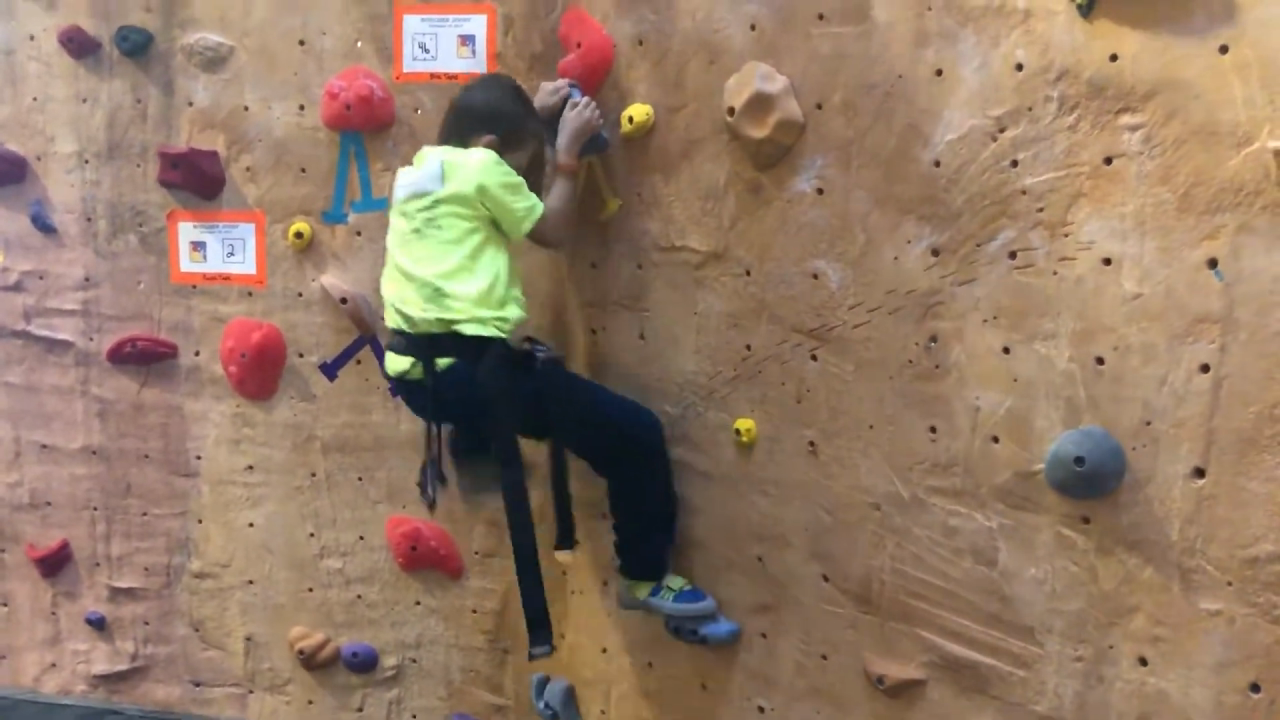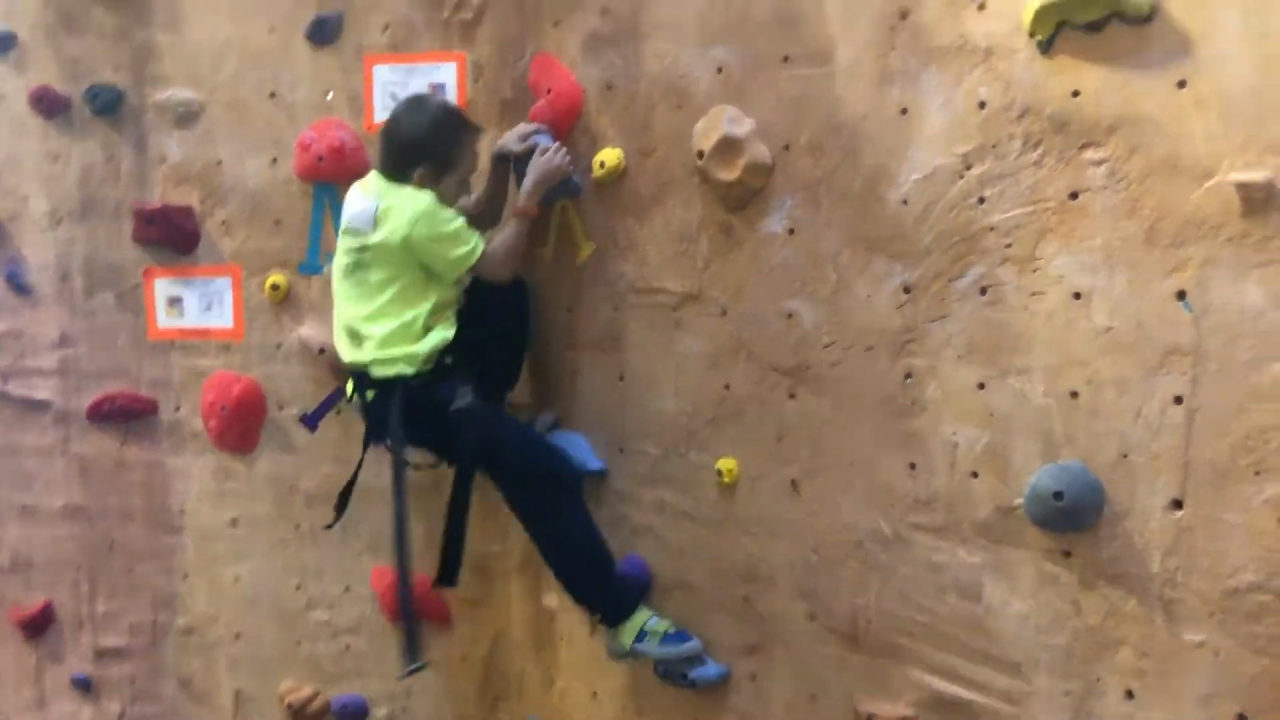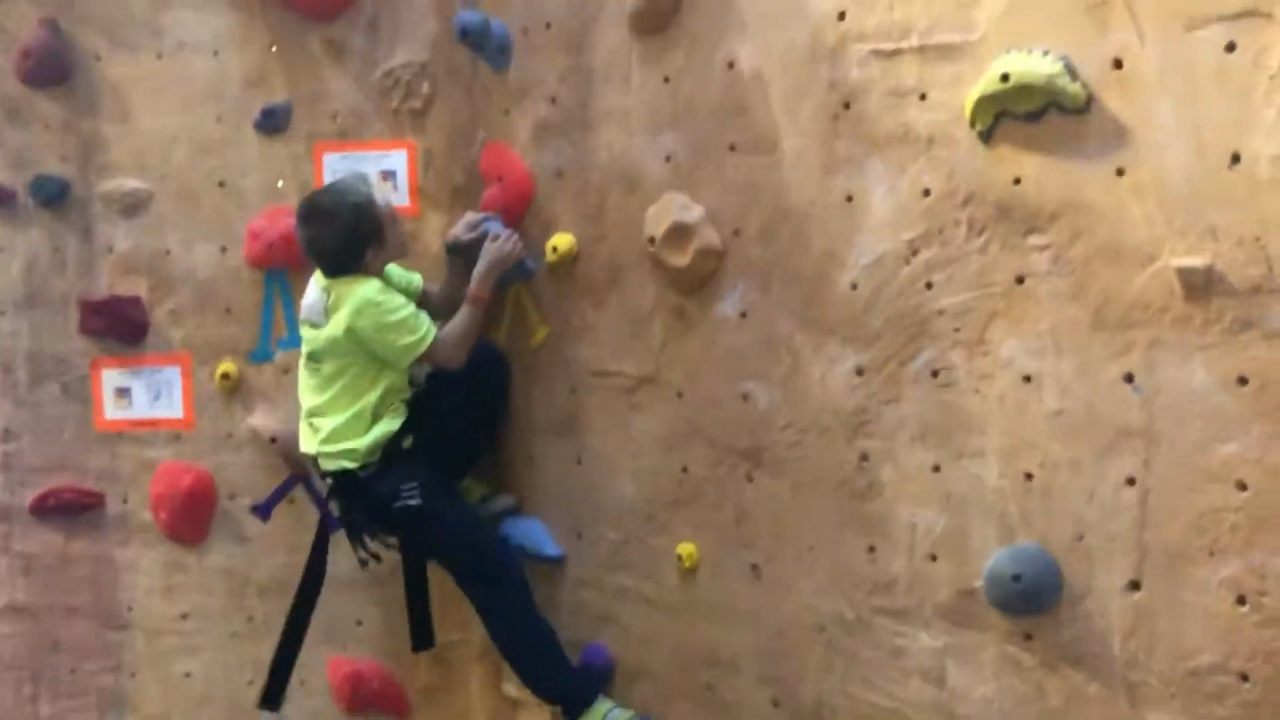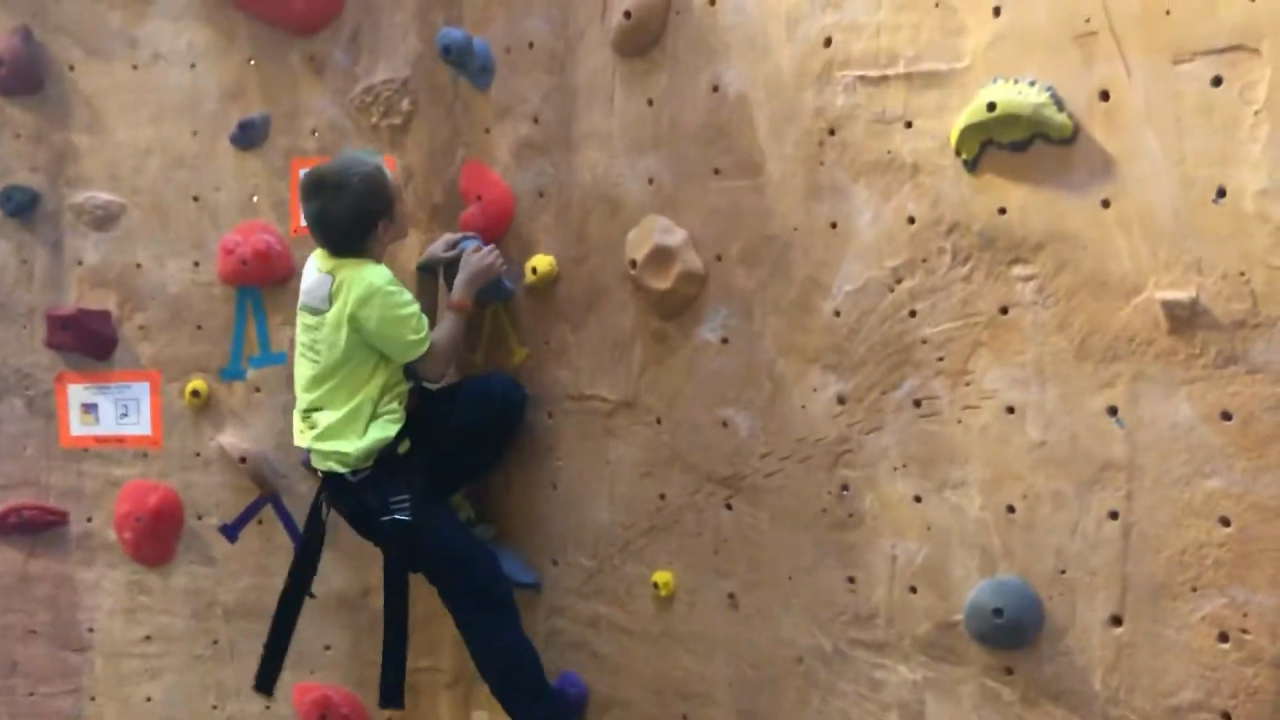
dt=0.3s
person 1, frame 1
left shoulder: (419, 168)
right shoulder: (481, 167)
left elbow: (520, 198)
right elbow: (555, 231)
left wrist: (535, 119)
right wrist: (568, 147)
left hip: (413, 368)
right hip: (471, 364)
right knee: (633, 434)
right ankle: (645, 576)
person 1, frame 2
left shoulder: (368, 191)
right shoulder: (417, 211)
left elbow: (473, 226)
right elbow: (497, 266)
left wrist: (500, 164)
right wrist: (532, 191)
left hip: (385, 376)
right hip: (409, 394)
left knee: (502, 298)
right knee: (547, 475)
left ankle: (489, 412)
right ankle: (621, 616)
person 1, frame 3
left shoulder: (343, 274)
right shoulder: (370, 300)
left elbow: (436, 306)
right elbow: (450, 351)
left wrist: (459, 255)
right wrist: (482, 273)
left hip: (390, 431)
right hip: (374, 473)
left knee: (493, 367)
right knee: (494, 569)
left ankle: (448, 489)
person 1, frame 4
left shoulder: (328, 261)
right shoulder: (370, 286)
right elbow: (435, 360)
left wrist: (430, 272)
right wrist: (464, 288)
left hip: (377, 437)
right hip: (369, 473)
left knee: (502, 397)
right knee: (480, 583)
left ankle: (431, 505)
